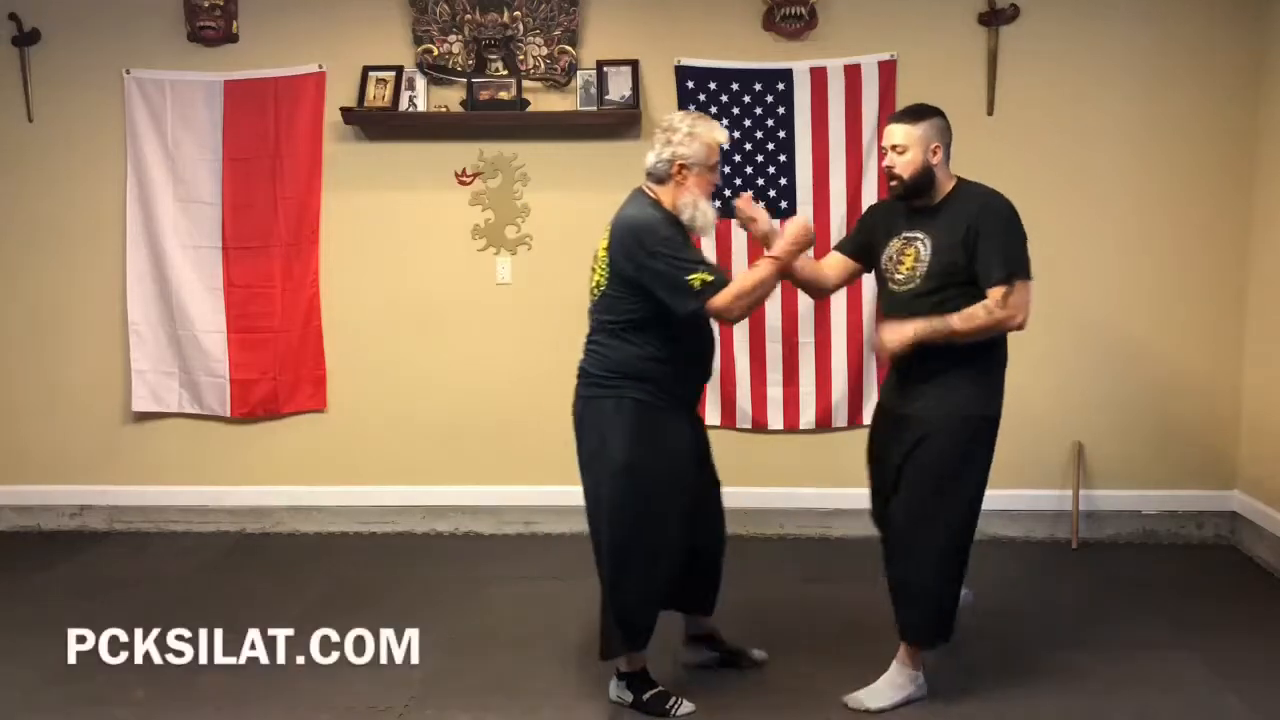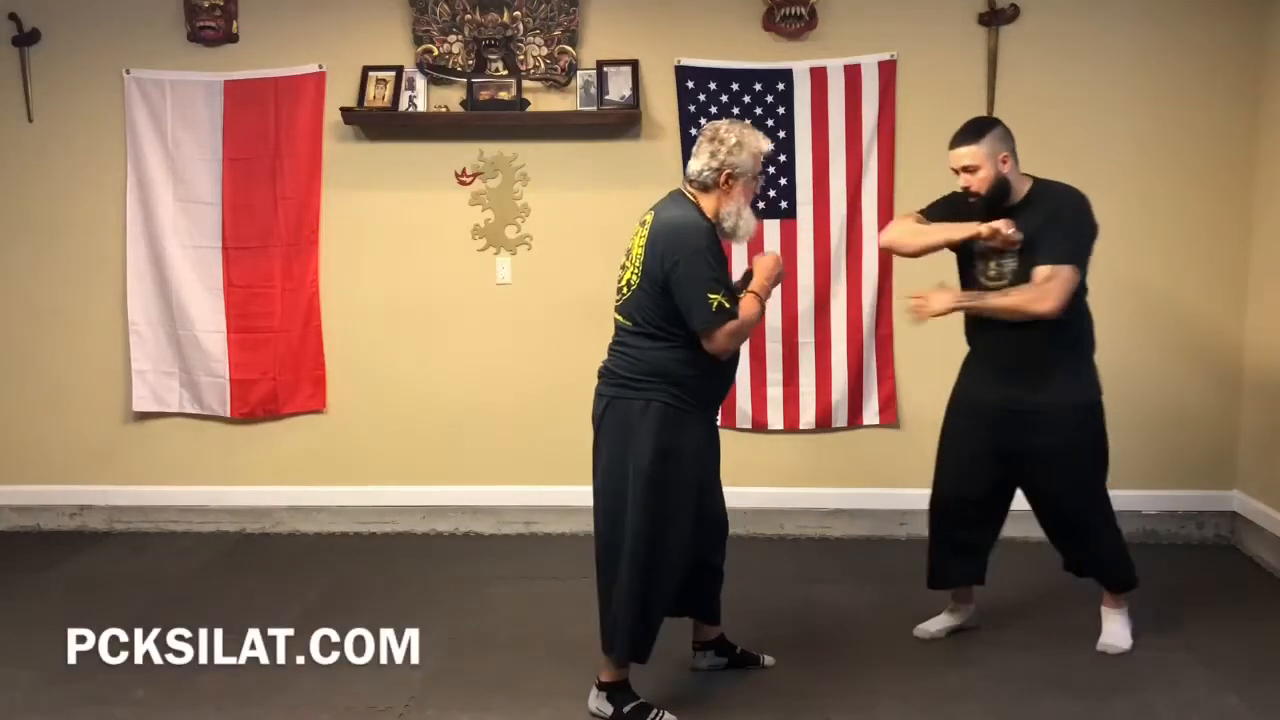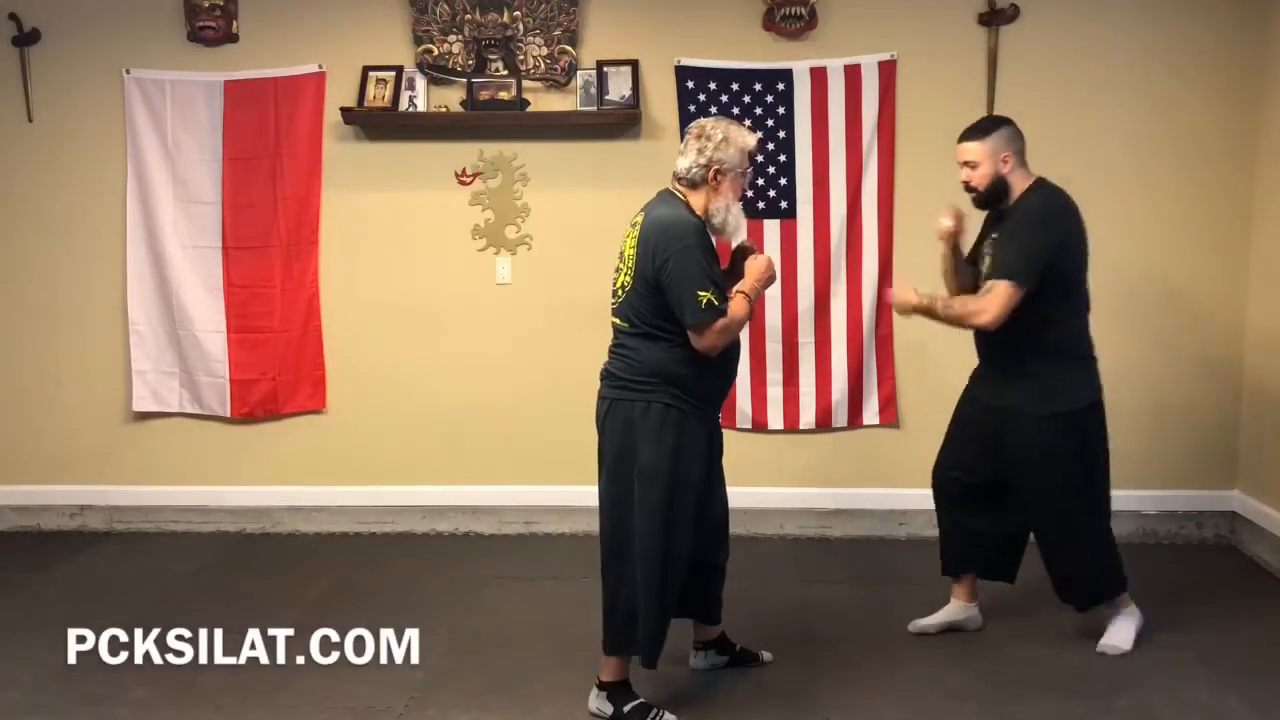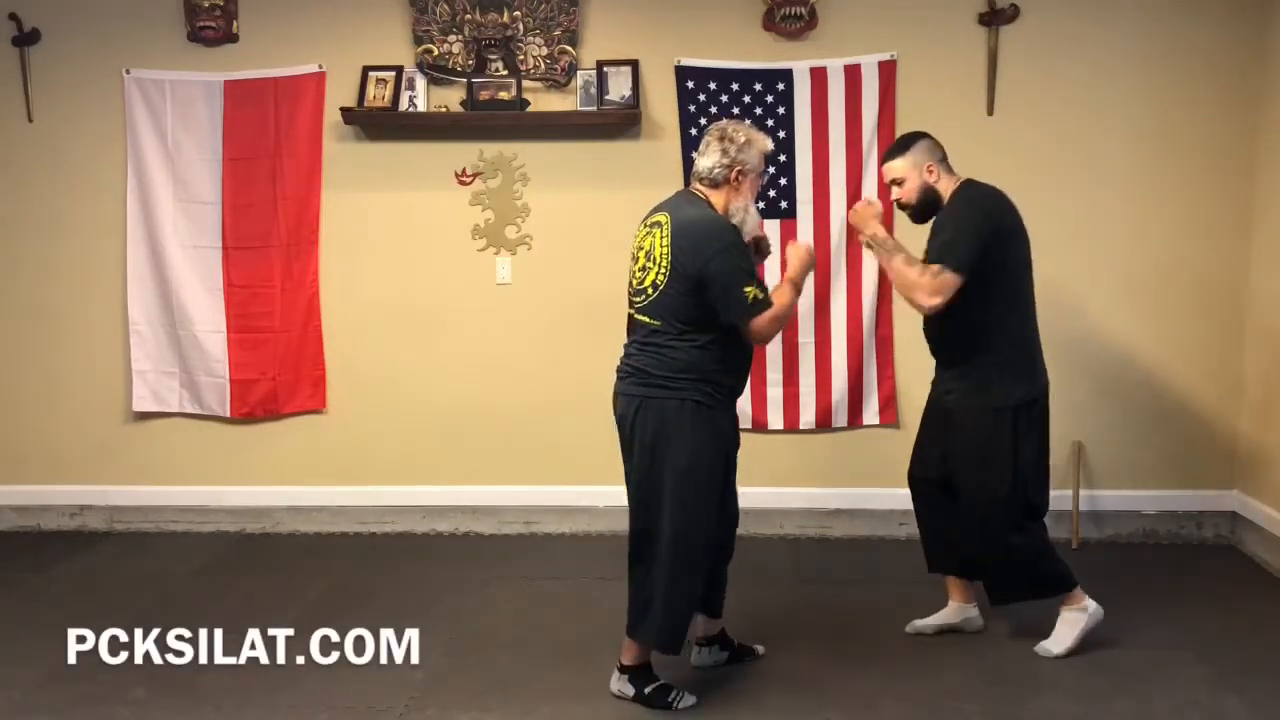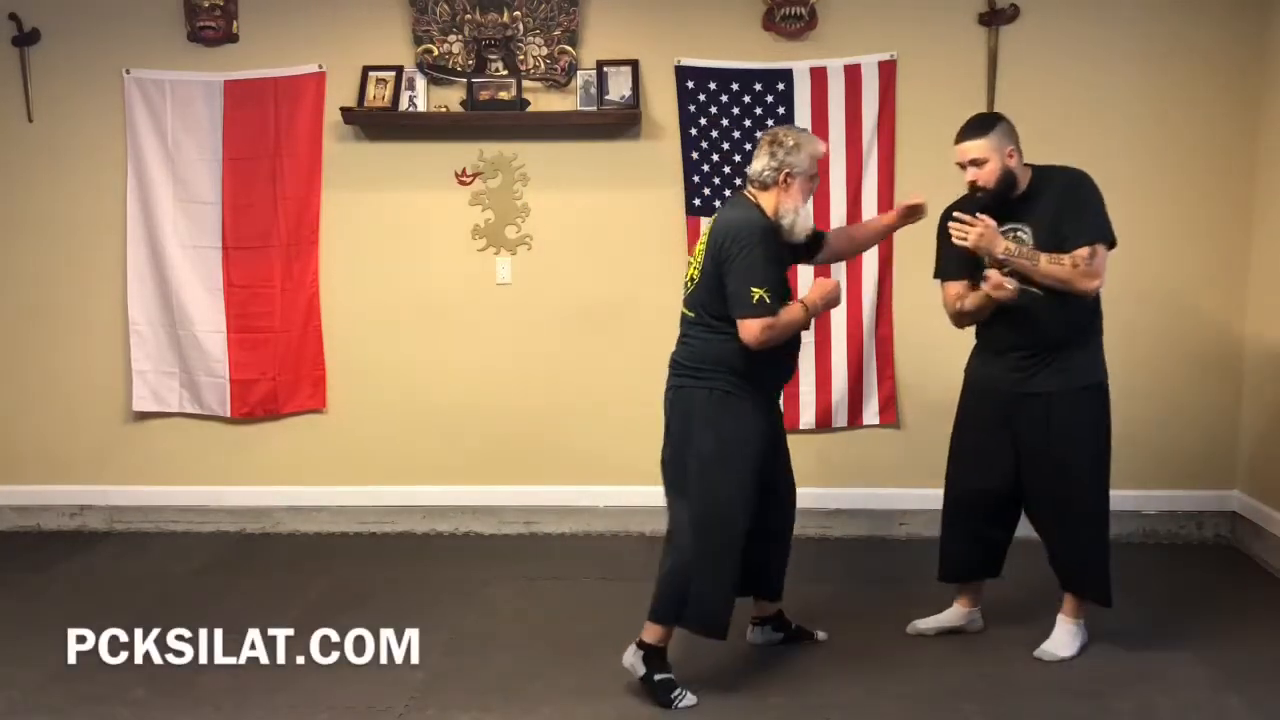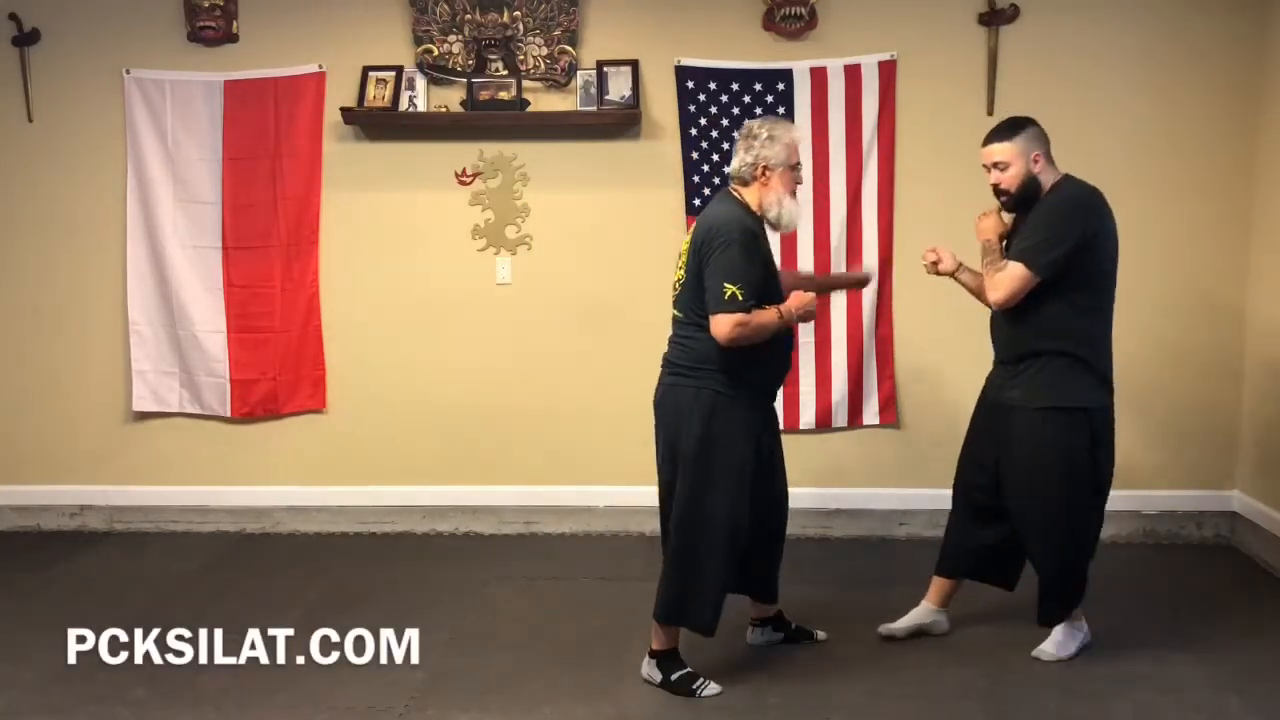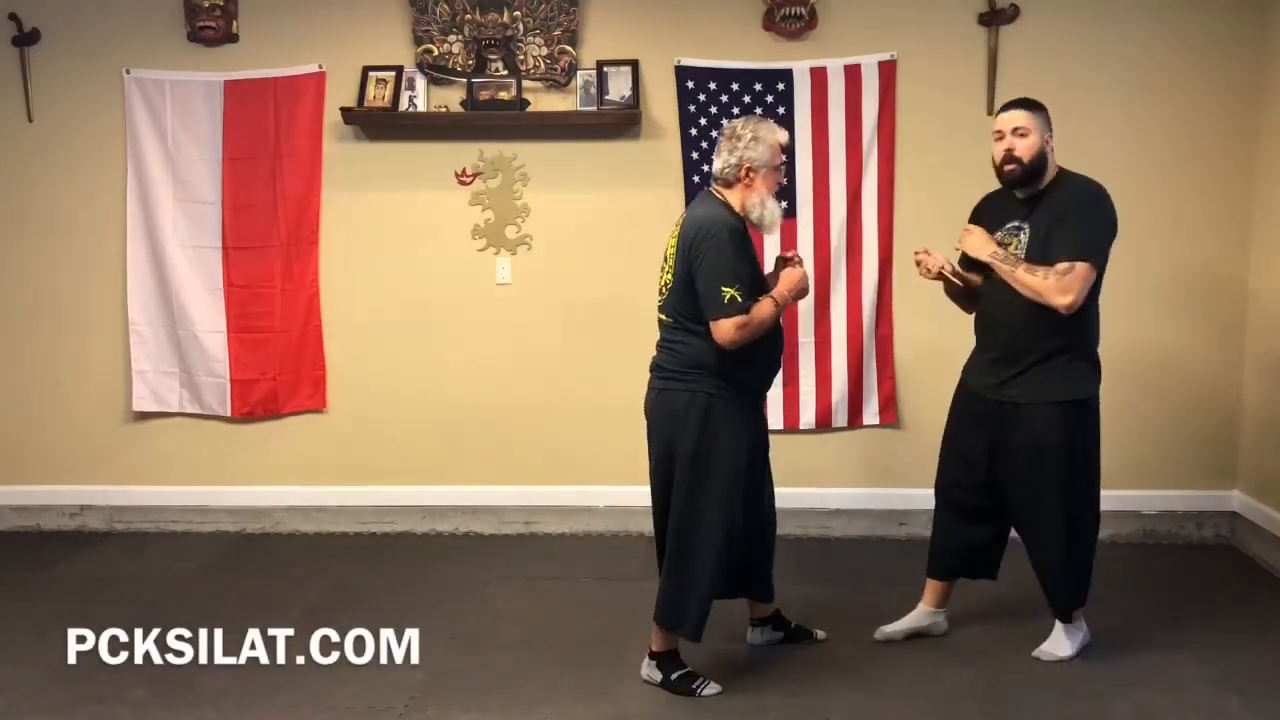
dt=0.7s
person 1, frame 1
left shoulder: (658, 218)
right shoulder: (644, 227)
left elbow: (693, 299)
right elbow: (726, 307)
left wrist: (755, 269)
right wrist: (781, 255)
left hip: (661, 404)
right hip: (627, 409)
left knee: (697, 521)
right knee: (636, 535)
left ankle: (701, 639)
person 1, frame 2
left shoulder: (677, 213)
right shoulder: (690, 234)
right elbow: (721, 338)
left wrist: (744, 286)
right wrist: (761, 286)
left hip: (670, 407)
right hip: (648, 410)
left knee: (702, 527)
right knee: (642, 541)
left ankle: (709, 642)
person 1, frame 3
left shoulder: (668, 214)
right shoulder: (679, 231)
right elbow: (709, 335)
left wrist: (729, 276)
right wrist: (751, 287)
left hip: (675, 407)
right hip: (651, 411)
left knee: (703, 524)
right knee: (644, 539)
left ankle: (709, 641)
person 1, frame 4
left shoulder: (667, 214)
right shoulder: (712, 232)
right elbow: (764, 324)
left wrist: (748, 260)
right wrist: (794, 273)
left hip: (659, 394)
right hip: (676, 405)
left knee: (711, 518)
right knee: (672, 529)
left ankle: (710, 637)
right ankle: (633, 667)
person 1, frame 5
left shoulder: (767, 225)
right shoulder: (748, 231)
left elbow: (832, 243)
right elbow: (755, 332)
left wrist: (894, 218)
right wrist: (812, 305)
left hip: (747, 396)
right hip: (713, 397)
left knee: (771, 504)
right knee: (708, 520)
left ankle: (767, 617)
right ankle: (649, 650)
person 1, frame 6
left shoulder: (745, 220)
right shoulder: (731, 228)
left elbow: (769, 280)
right elbow: (728, 327)
left wrist: (835, 280)
right wrist: (792, 311)
left hip: (740, 397)
right hip: (706, 400)
left knee: (765, 507)
right knee: (703, 523)
left ankle: (767, 619)
right ankle: (662, 654)
person 1, frame 7
left shoulder: (716, 216)
right shoulder: (718, 229)
right elbow: (730, 330)
left wrist: (769, 280)
right wrist: (784, 294)
left hip: (723, 397)
right hip: (699, 402)
left knee: (751, 509)
right knee: (698, 523)
left ankle: (765, 619)
right ankle: (661, 655)
person 2, frame 1
left shoulder: (986, 211)
right shoulder: (883, 215)
left elbow: (1011, 311)
right elbow: (821, 279)
left wrist: (918, 329)
right wrist: (770, 234)
left hip: (960, 401)
right hip: (901, 393)
left knee: (925, 526)
right knee: (896, 517)
left ankle: (905, 670)
right ankle: (944, 593)
person 2, frame 2
left shoulder: (1064, 207)
right shoulder: (967, 208)
left elbow: (1046, 301)
right elbow: (893, 237)
left wrist: (958, 300)
right wrist: (975, 232)
left hip: (1059, 394)
right hip: (984, 386)
left knee: (1078, 504)
right knee: (956, 498)
left ankle: (1115, 604)
right ankle: (960, 604)
person 2, frame 3
left shoulder: (1043, 215)
right shoulder: (1002, 215)
left elbow: (987, 311)
right elbow: (971, 288)
left wrist: (920, 303)
right wrist: (952, 249)
left hip: (1052, 397)
right hip: (999, 385)
left knee: (1064, 510)
right knee: (960, 483)
left ankle: (1119, 608)
right ankle: (963, 603)
person 2, frame 4
left shoulder: (971, 210)
right shoulder: (961, 211)
left elbow: (931, 295)
right elbow: (934, 285)
left wrist: (877, 242)
right wrist: (893, 249)
left hip: (998, 388)
right hip: (965, 382)
left knee: (997, 508)
right knee: (933, 484)
left ankle: (1076, 603)
right ankle: (962, 604)
person 2, frame 5
left shoulder: (1070, 190)
right shoulder: (960, 216)
left elbow: (1089, 276)
right elbow: (955, 310)
left wrist: (1003, 249)
right wrist: (986, 296)
left hip: (1068, 379)
right hip: (992, 377)
left knee: (1069, 499)
right knee: (973, 492)
left ankle: (1072, 617)
right ankle: (966, 606)
person 2, frame 6
left shoulder: (1072, 205)
right shoulder: (1035, 212)
left elbow: (1001, 292)
left wrist: (991, 242)
right wrist: (956, 270)
left hip: (1061, 397)
right hip: (1012, 386)
left knee: (1052, 515)
right knee: (976, 498)
left ankle: (1070, 620)
right ankle: (933, 608)
person 2, frame 7
left shoulder: (1084, 200)
right shoulder: (990, 207)
left elbow: (1066, 294)
left wrist: (993, 254)
right wrist: (948, 275)
left hip: (1055, 392)
right hip: (984, 382)
left knee: (1054, 511)
right knee: (959, 495)
left ankle: (1070, 621)
right ankle: (931, 610)
